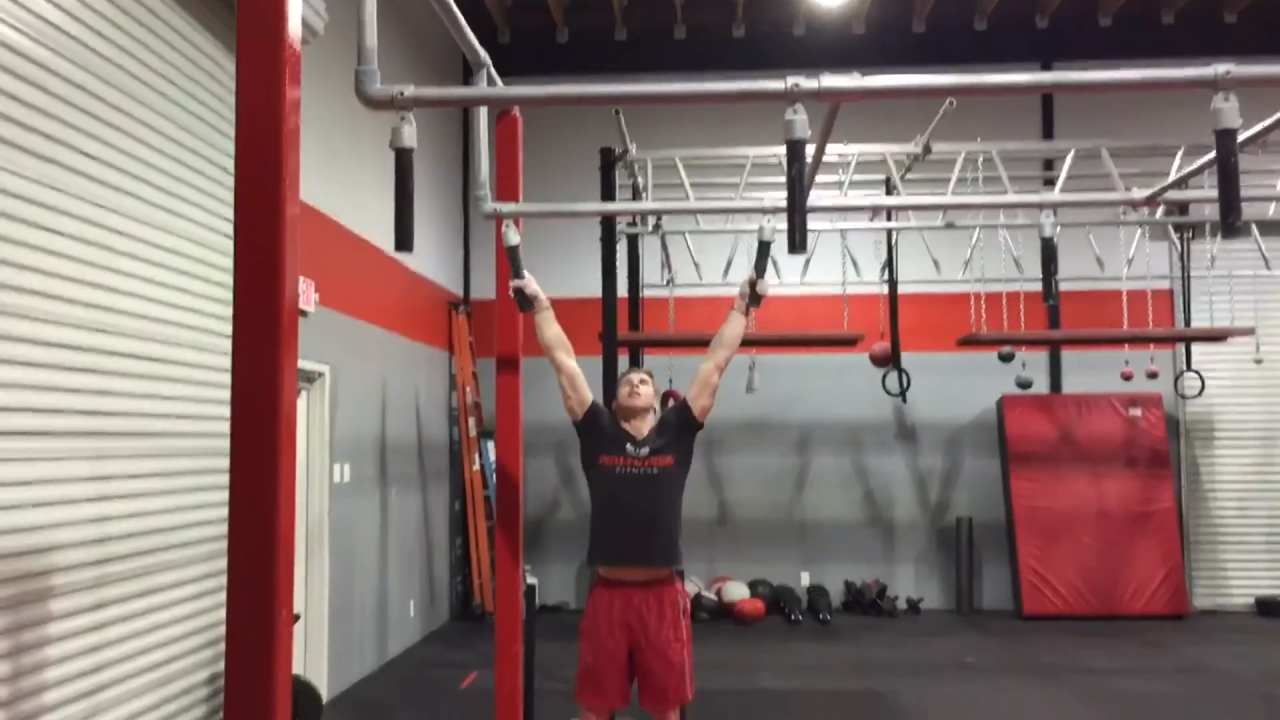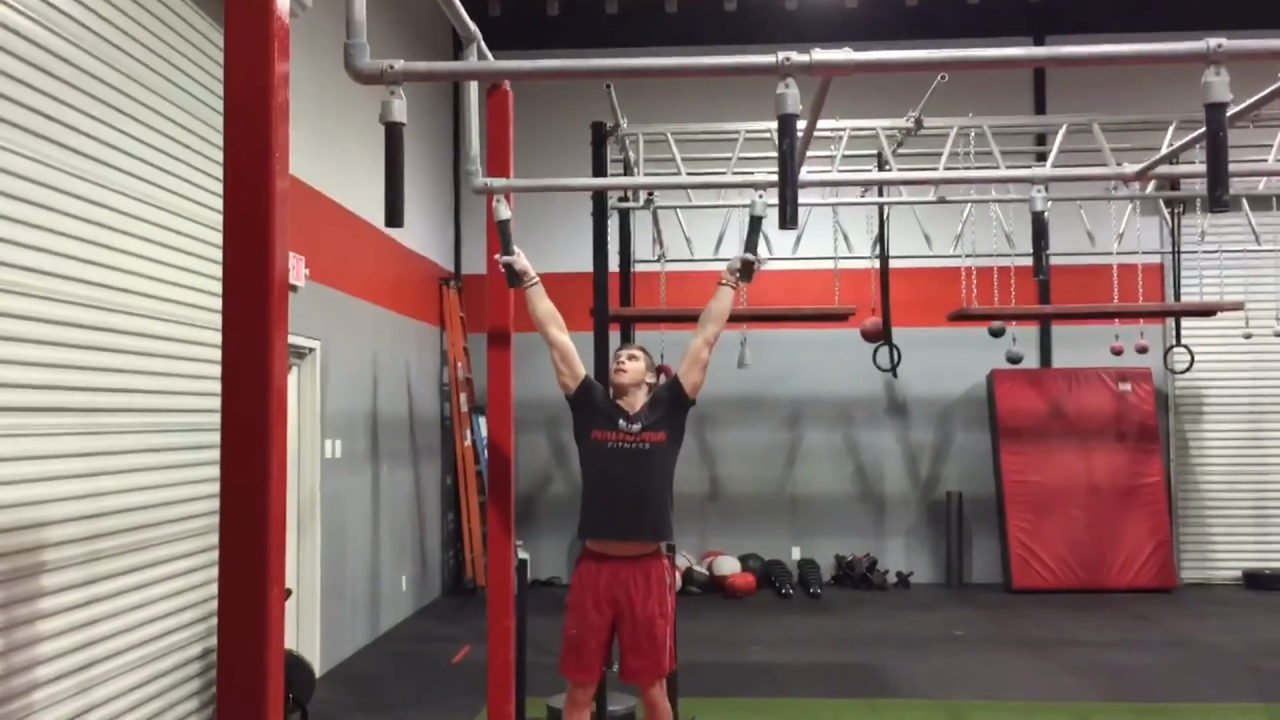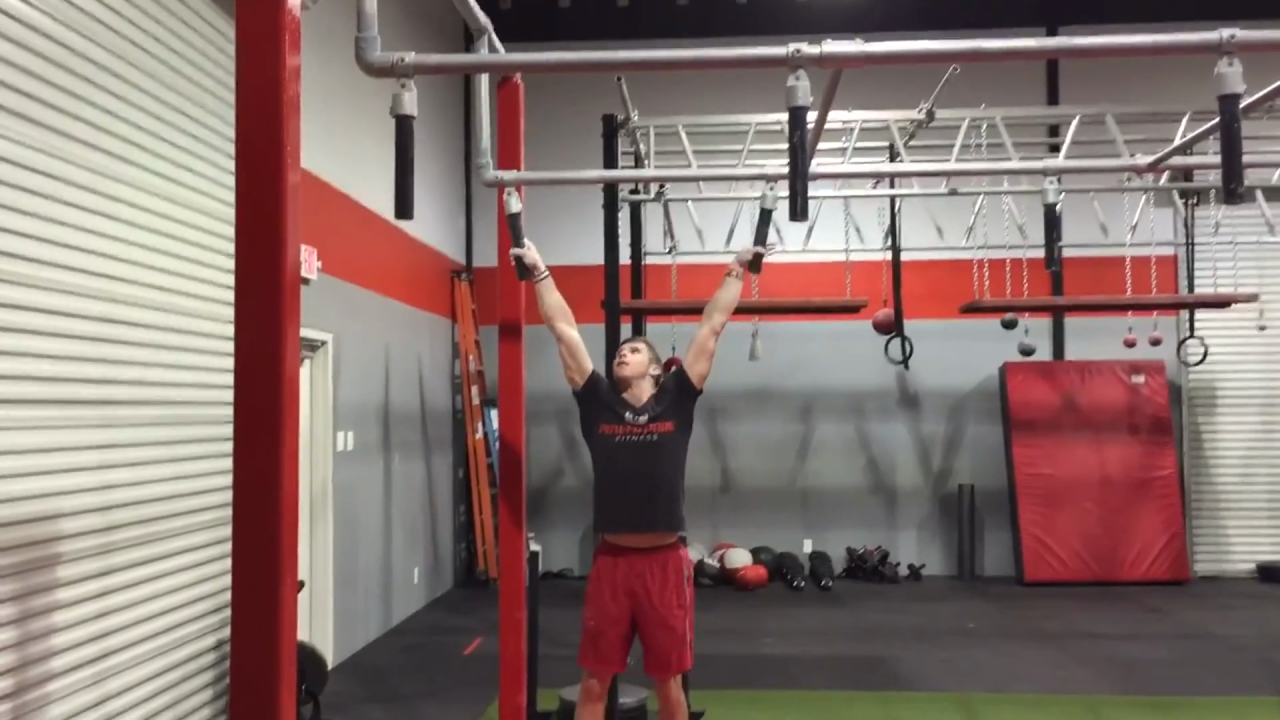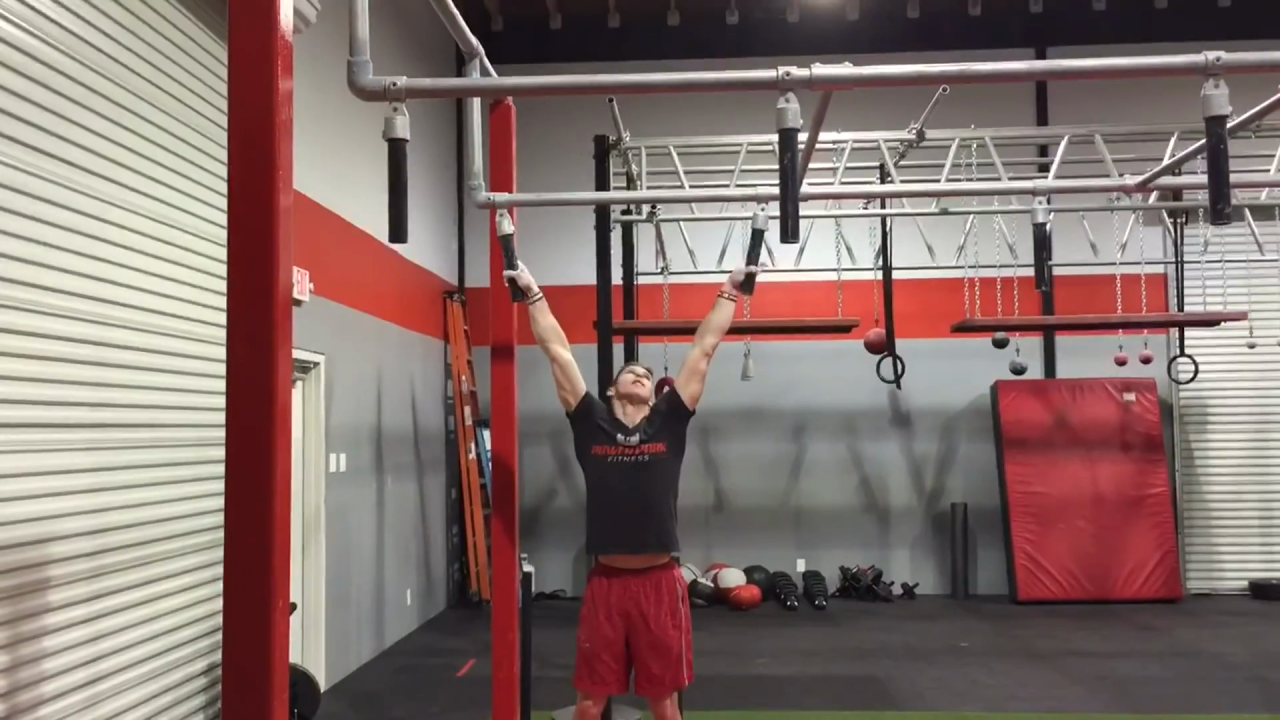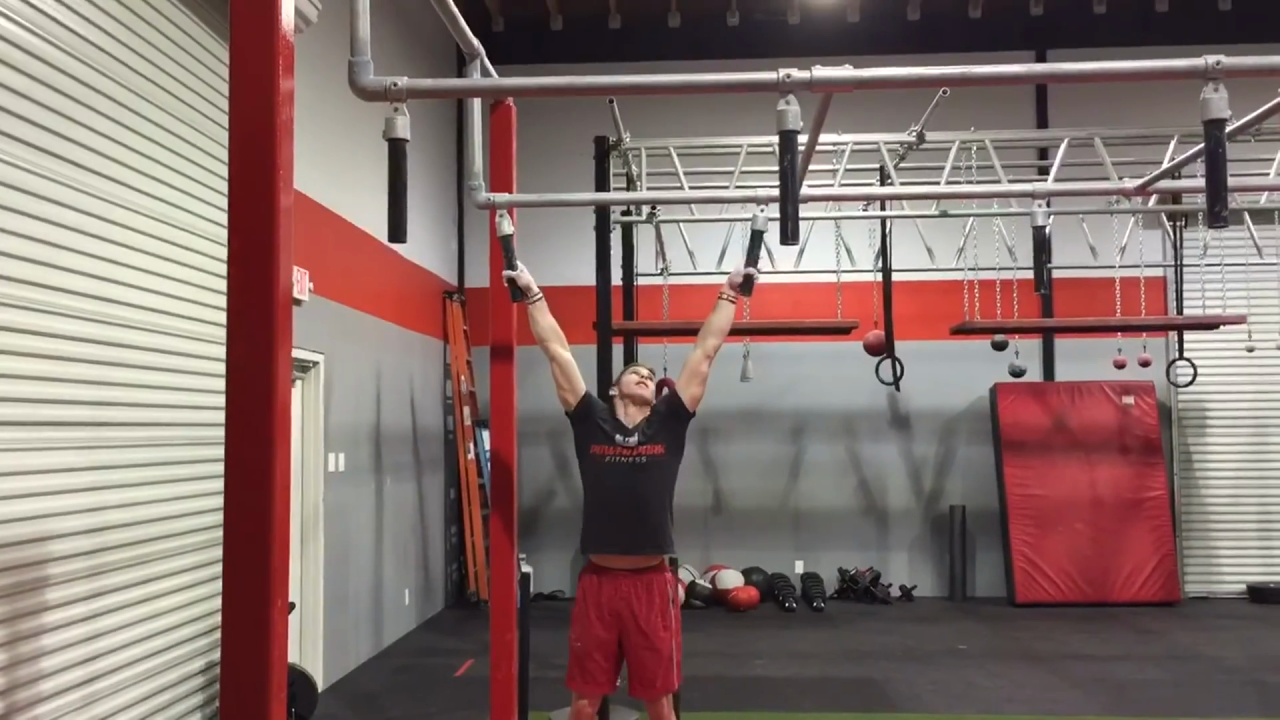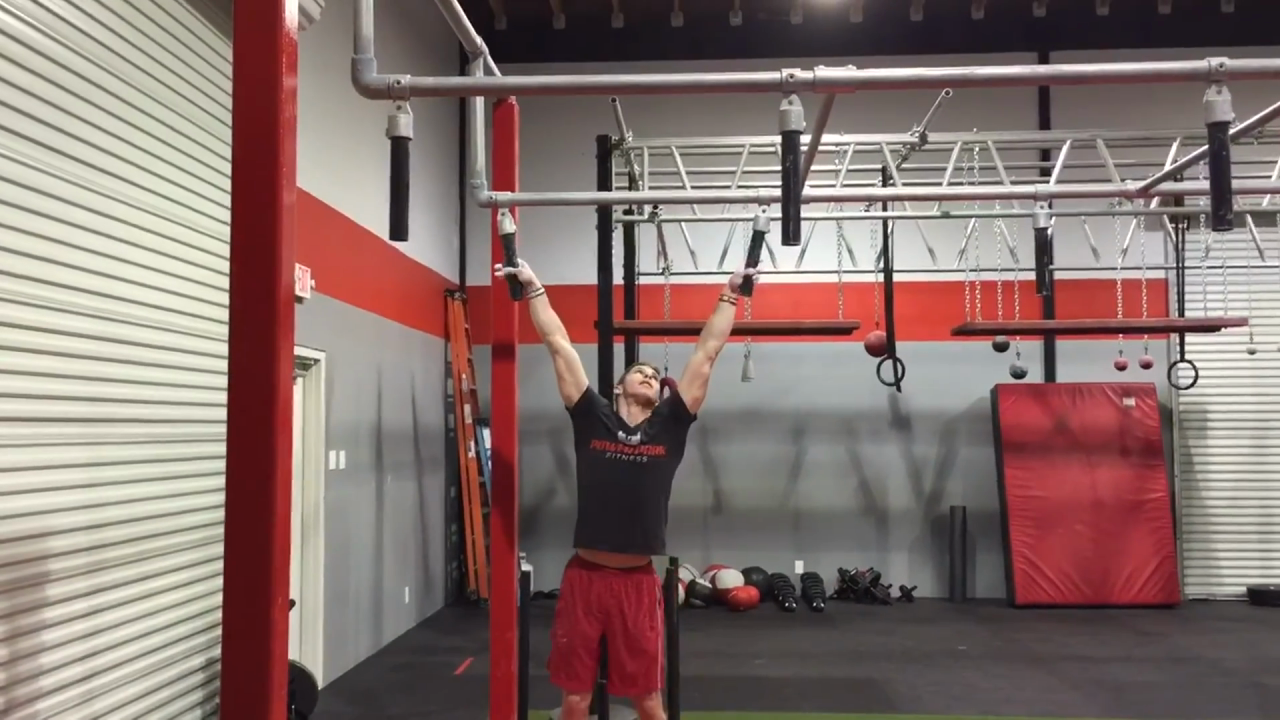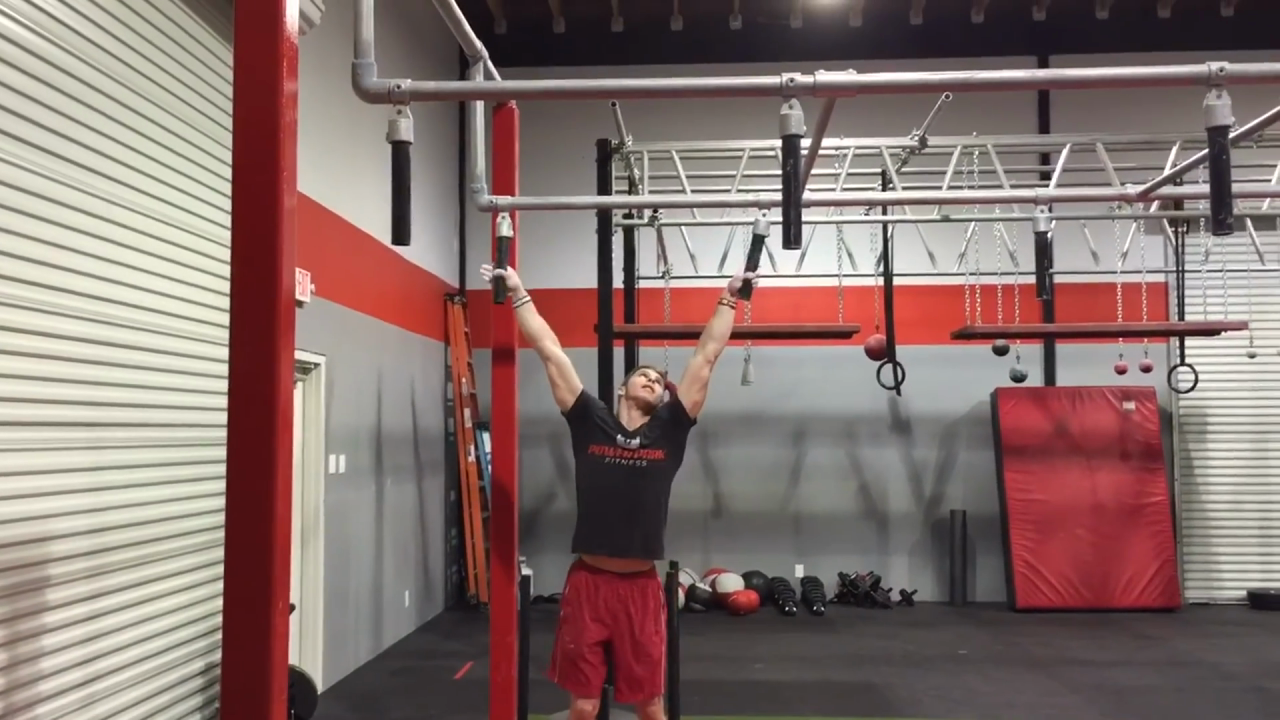
dt=0.3s
person 1, frame 1
left shoulder: (676, 433)
right shoulder: (598, 433)
left elbow: (716, 363)
right elbow: (564, 361)
left wrist: (740, 305)
right wrist: (539, 301)
left hip: (661, 594)
right hip: (608, 593)
person 1, frame 2
left shoulder: (668, 408)
right shoulder: (590, 407)
left elbow: (706, 338)
right elbow: (557, 339)
left wrist: (729, 279)
right wrist: (529, 276)
left hip: (648, 569)
right hip: (594, 568)
person 1, frame 3
left shoulder: (676, 400)
right shoulder: (597, 401)
left elbow: (711, 326)
right elbow: (565, 331)
left wrist: (737, 268)
right wrist: (539, 270)
left hip: (665, 561)
right hip: (612, 561)
left knee: (668, 679)
right knee: (595, 681)
person 1, frame 4
left shoulder: (669, 422)
right shoulder: (591, 422)
left elbow: (704, 348)
right elbow: (558, 352)
left wrist: (730, 291)
right wrist: (532, 292)
left hip: (660, 582)
right hip: (606, 582)
person 1, frame 5
left shoulder: (669, 425)
right shoulder: (591, 422)
left elbow: (705, 351)
right elbow: (557, 351)
left wrist: (729, 293)
right wrist: (532, 292)
left hip: (650, 583)
right hip: (597, 582)
person 1, frame 6
left shoulder: (670, 424)
right shoulder: (592, 418)
left elbow: (707, 352)
right elbow: (559, 346)
left wrist: (730, 295)
right wrist: (533, 287)
left hip: (638, 582)
right hip: (585, 578)
person 1, frame 7
left shoulder: (670, 429)
right shoulder: (589, 421)
left elbow: (706, 356)
right elbow: (551, 352)
left wrist: (728, 299)
right wrist: (518, 292)
left hip: (641, 587)
right hip: (588, 584)
